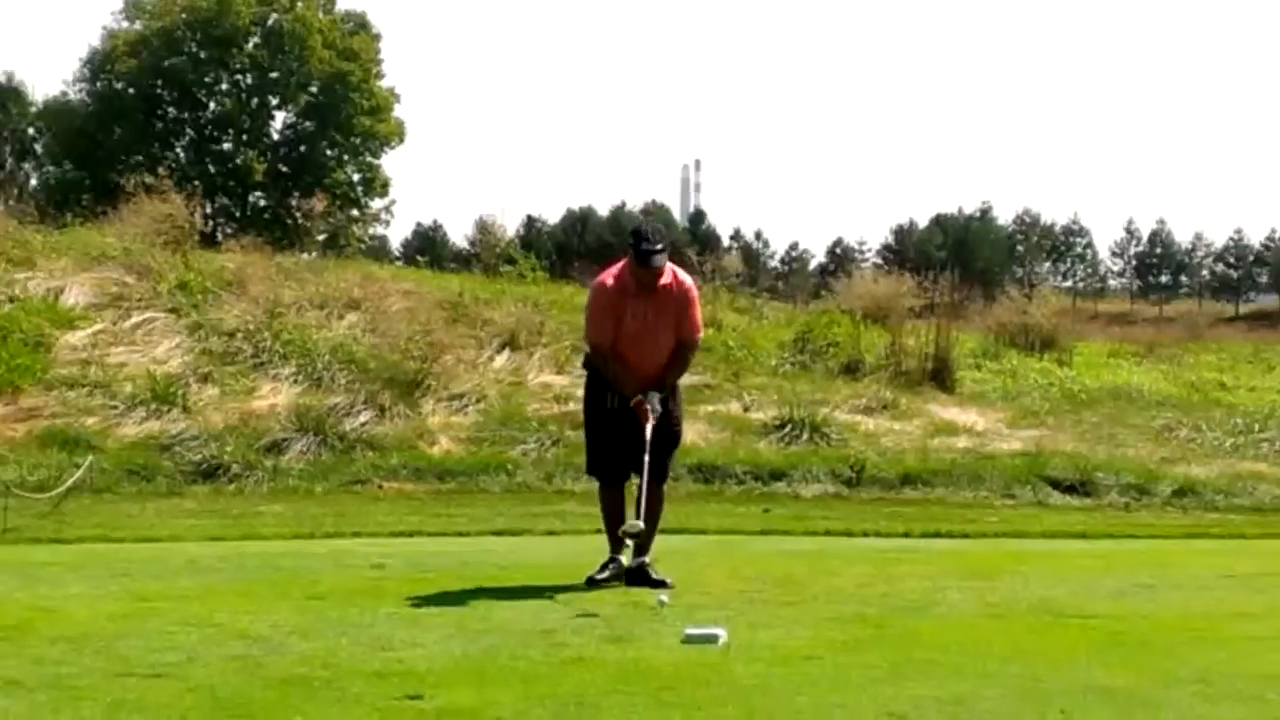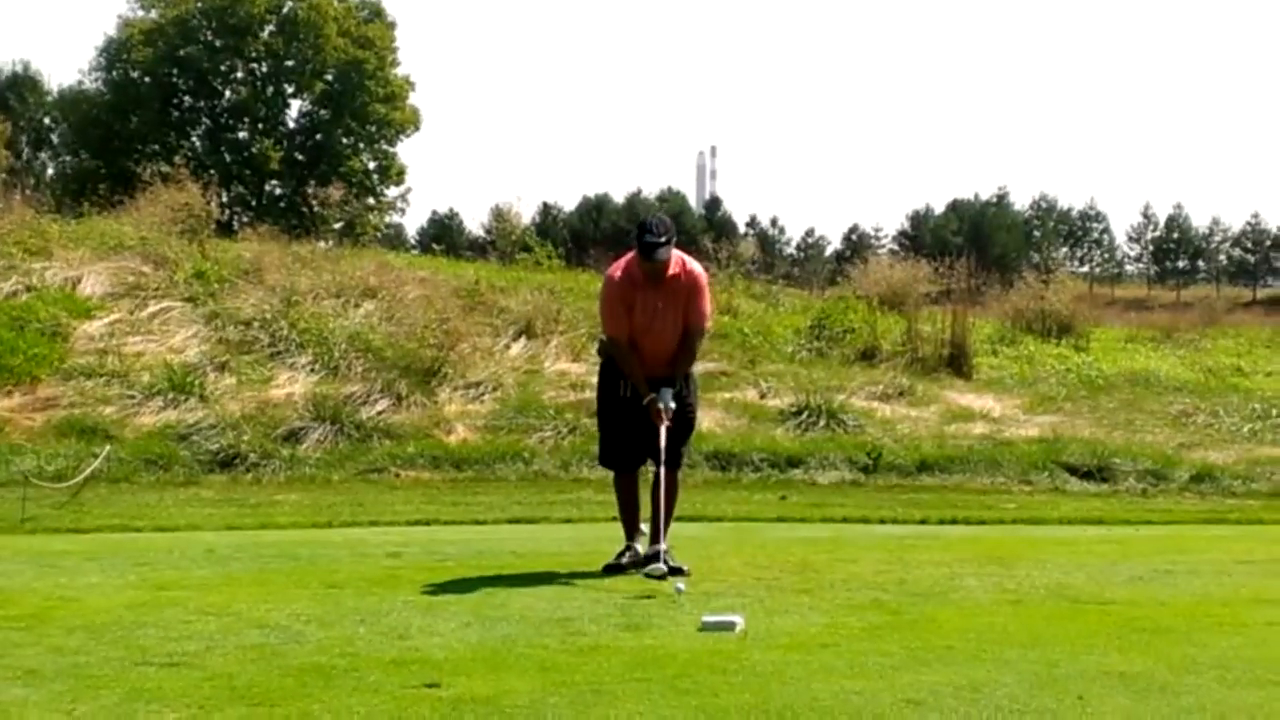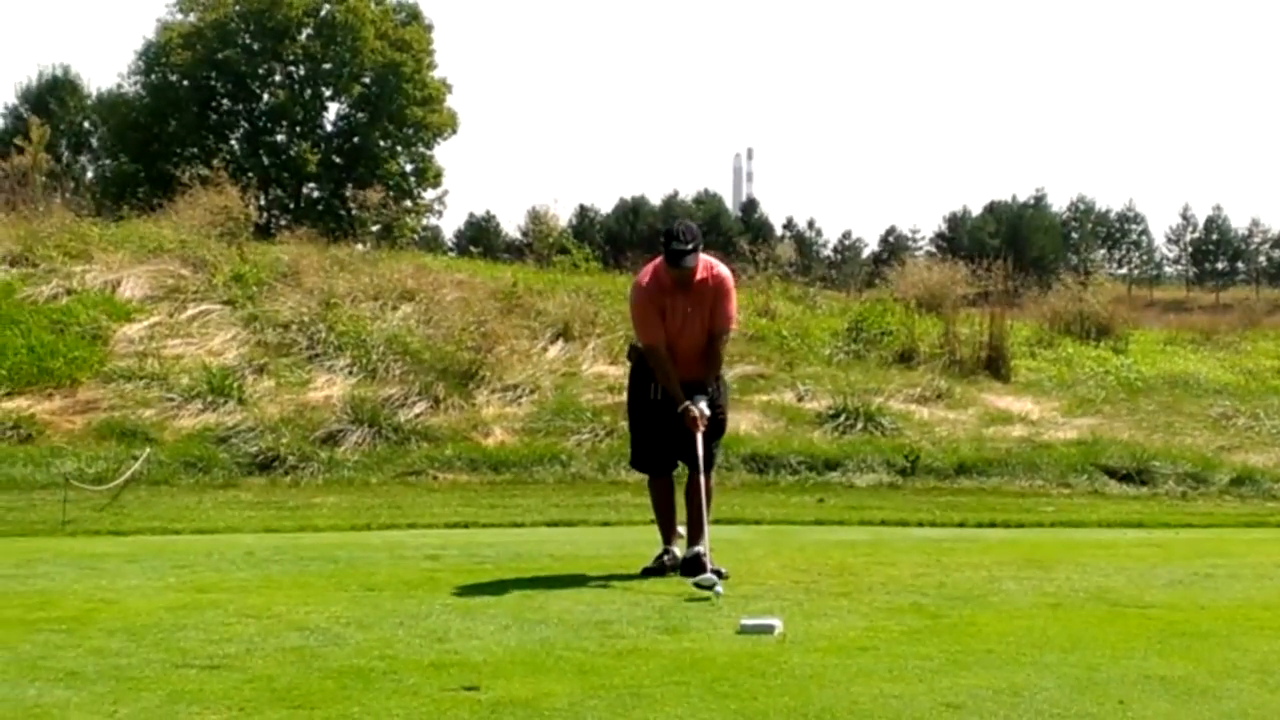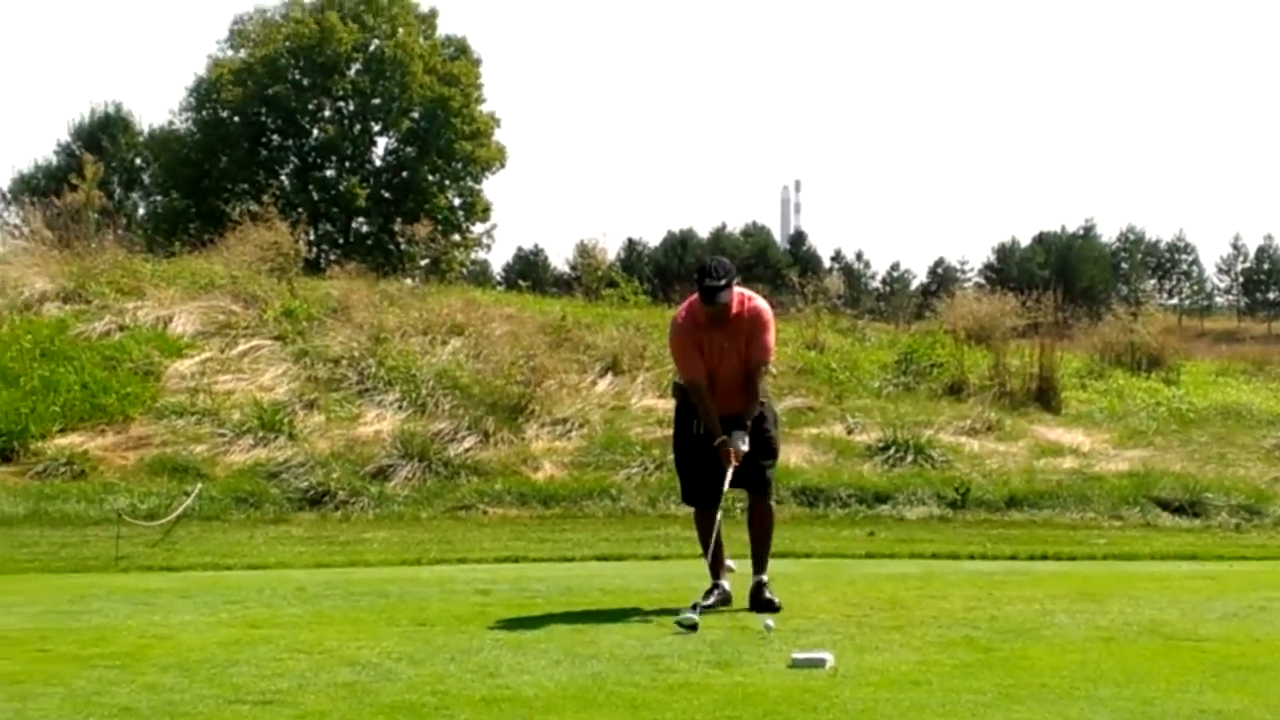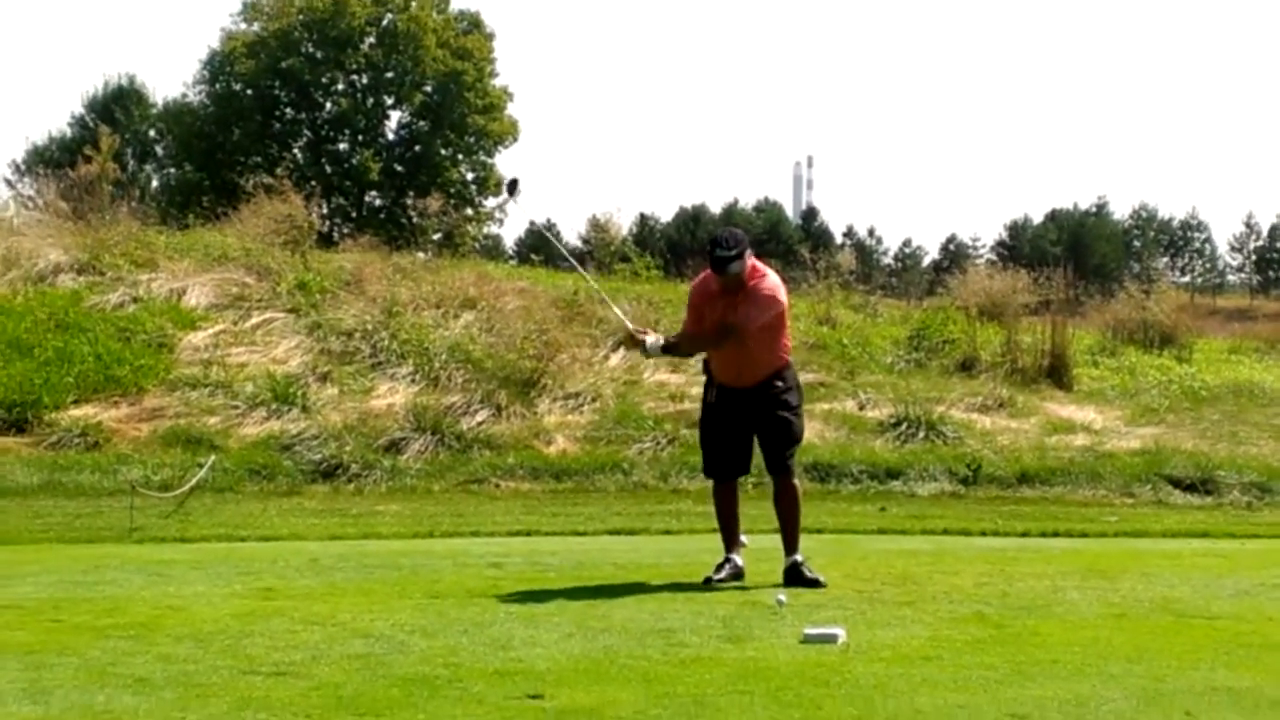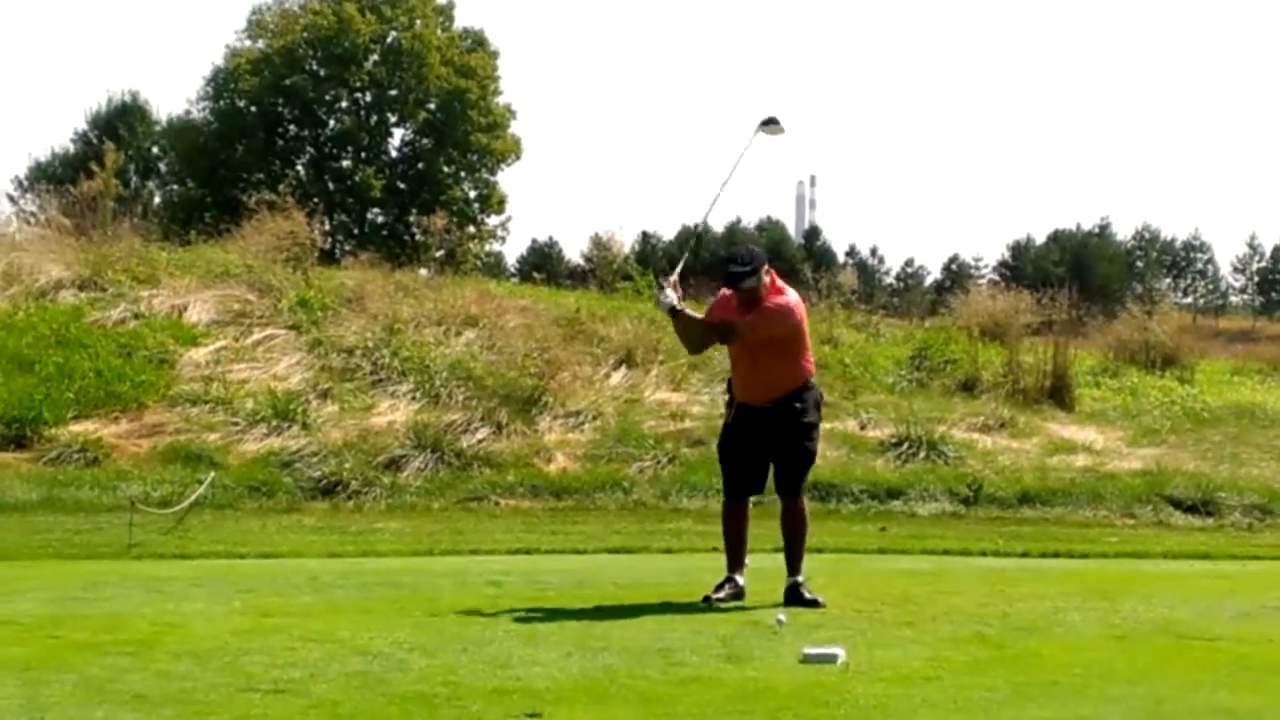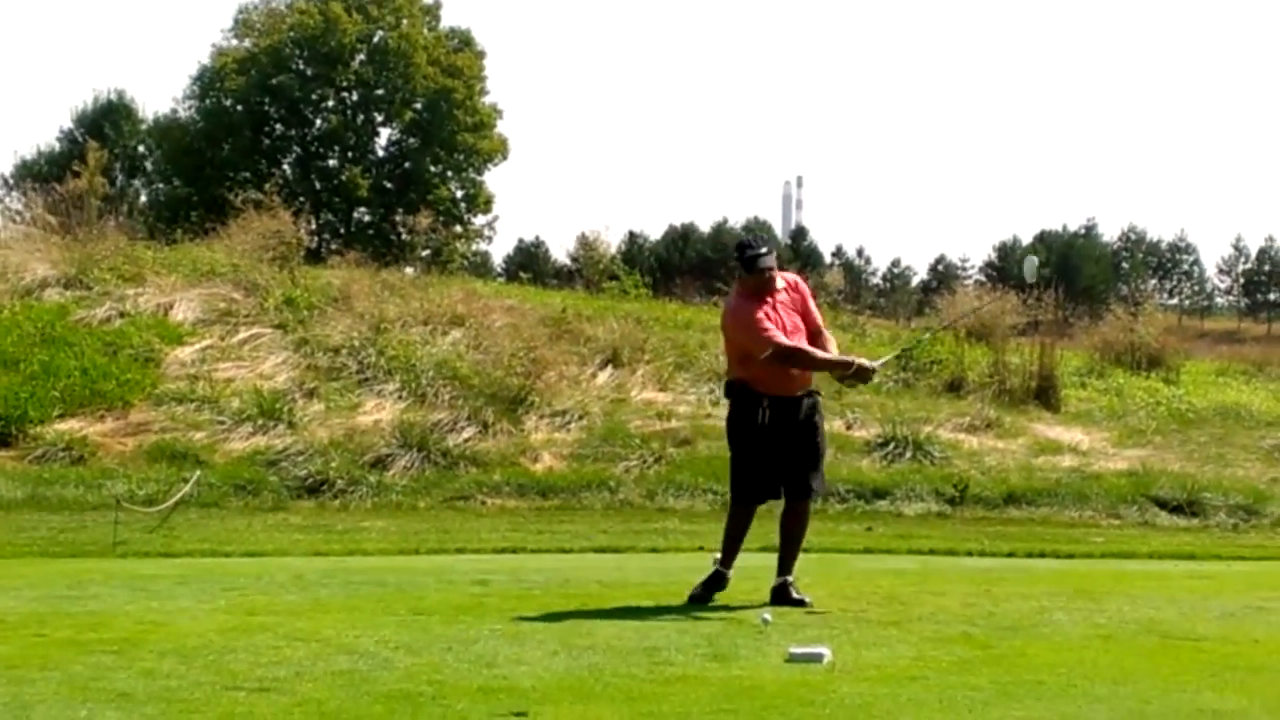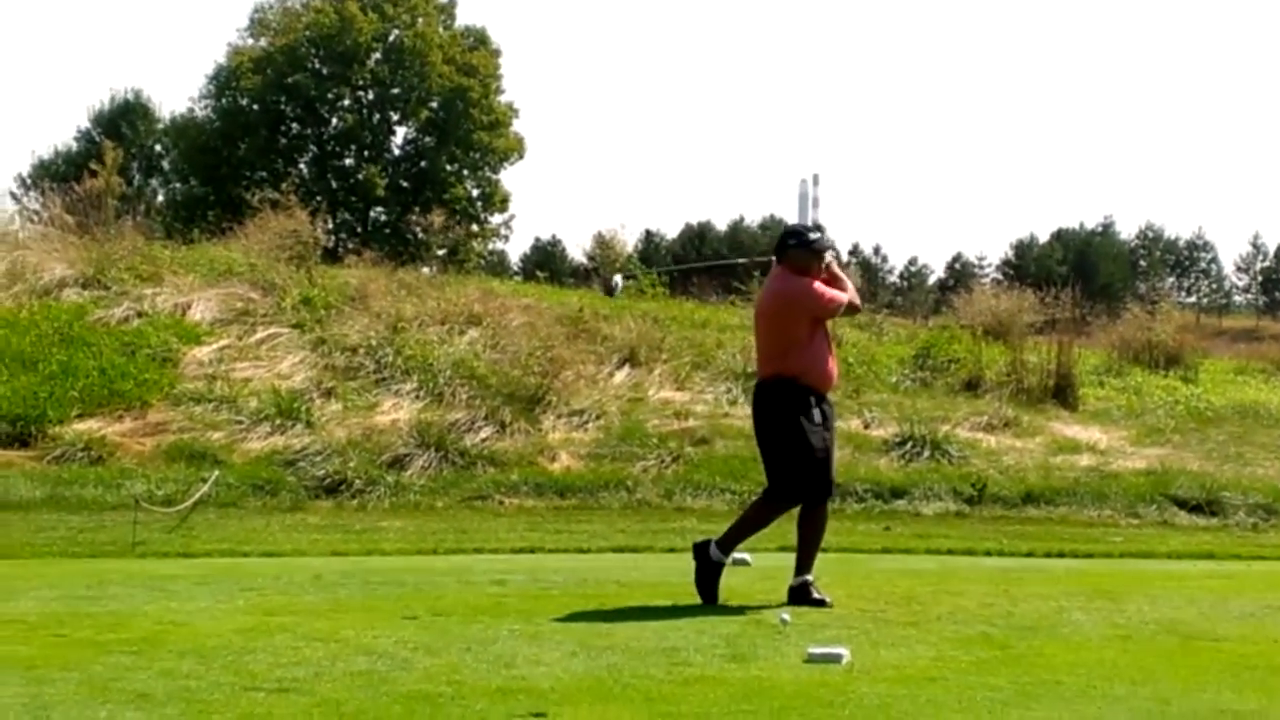
dt=0.4s
person 1, frame 1
left shoulder: (683, 286)
right shoulder: (606, 288)
left elbow: (689, 346)
right elbow: (600, 352)
left wrist: (659, 391)
right wrist: (633, 397)
left hip: (660, 391)
right hip: (611, 390)
left knee: (656, 478)
right knee: (610, 476)
left ankle: (641, 562)
right ankle: (615, 558)
person 1, frame 2
left shoulder: (693, 274)
right shoulder: (616, 279)
left elbow: (694, 335)
right elbow: (619, 345)
left wrist: (670, 387)
right wrist: (647, 396)
left hip: (674, 378)
right hip: (624, 377)
left knee: (669, 464)
right knee: (624, 463)
left ankle: (658, 548)
right ankle: (632, 545)
person 1, frame 3
left shoulder: (720, 278)
right shoulder: (645, 286)
left elbow: (717, 341)
right elbow: (655, 353)
left wrist: (702, 395)
right wrist: (681, 404)
left hip: (704, 379)
right hip: (655, 380)
left knee: (702, 466)
right knee: (658, 467)
left ankle: (696, 550)
right ankle: (669, 549)
person 1, frame 4
left shoulder: (757, 311)
right shoulder: (683, 323)
left elbow: (755, 374)
right elbow: (697, 388)
left wrist: (742, 429)
right wrist: (719, 439)
left hip: (749, 410)
right hip: (700, 414)
left knee: (761, 492)
right knee: (704, 501)
left ankle: (760, 582)
right ankle: (718, 584)
person 1, frame 5
left shoulder: (767, 288)
right shoulder: (702, 288)
left elbow: (723, 337)
right elbow: (690, 337)
left wrist: (662, 345)
right wrist: (659, 341)
left hip: (772, 385)
right hip: (723, 388)
left knee: (783, 471)
right knee: (723, 475)
left ankle: (794, 561)
right ankle: (732, 558)
person 1, frame 6
left shoulder: (785, 306)
right shoulder: (726, 301)
left elbow: (723, 333)
right elbow: (696, 344)
left wrist: (675, 308)
right wrist: (676, 308)
left hip: (792, 405)
right hip: (745, 406)
left knee: (792, 492)
right knee: (735, 493)
left ankle: (795, 582)
right ankle: (734, 578)
person 1, frame 7
left shoulder: (793, 285)
right shoulder: (739, 308)
left elbow: (819, 334)
right elbow: (787, 353)
left wrist: (844, 367)
right wrist: (846, 365)
left hip: (800, 402)
right hip: (756, 406)
left knee: (800, 496)
right knee: (749, 494)
left ankle: (784, 581)
right ankle: (722, 572)
person 1, frame 8
left shoulder: (793, 287)
right shoulder: (795, 289)
left elbow: (831, 308)
right elbow: (851, 304)
left wrist: (829, 273)
right wrist: (835, 269)
left hip: (809, 403)
right hip: (788, 402)
left knee: (818, 497)
right knee: (788, 492)
left ankle: (802, 582)
right ankle: (715, 551)
